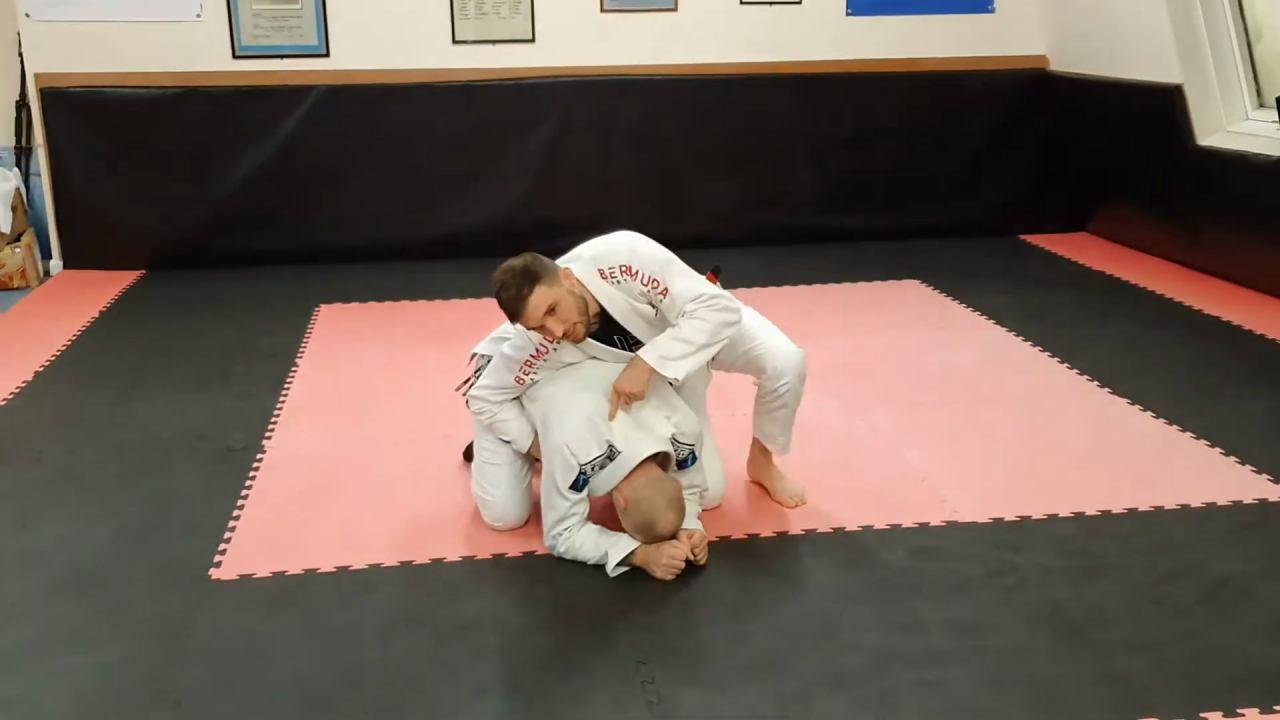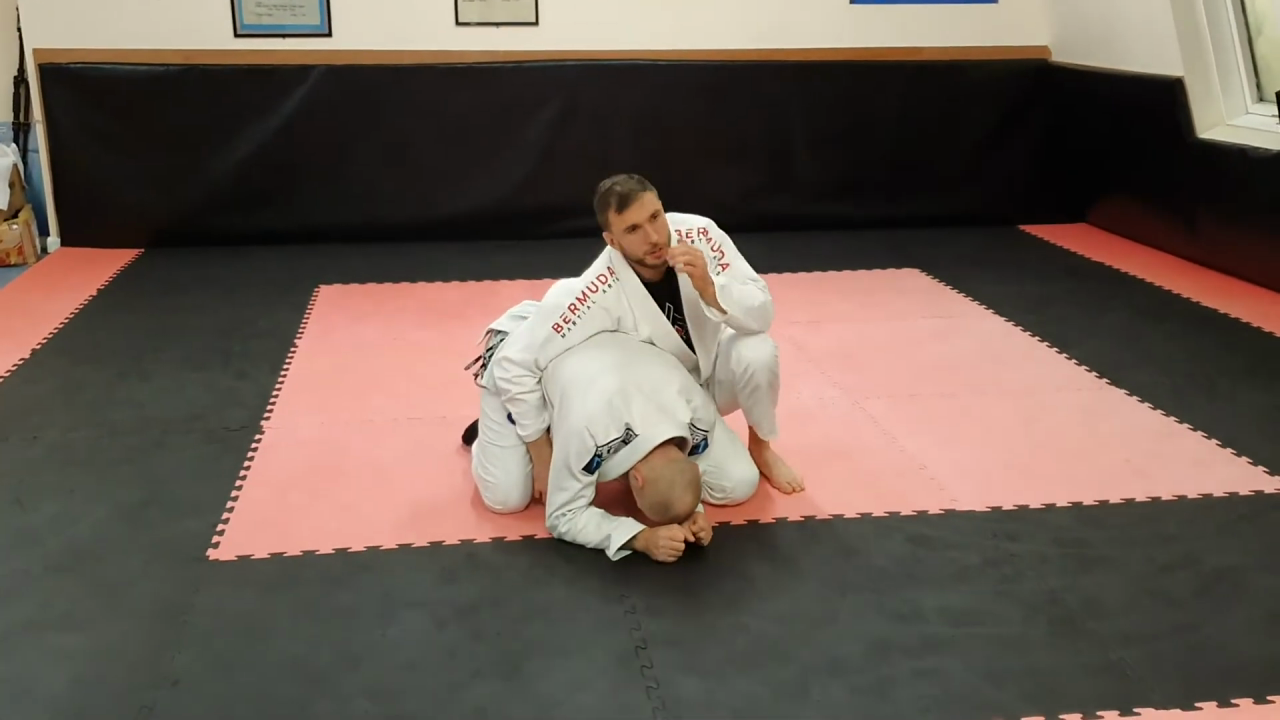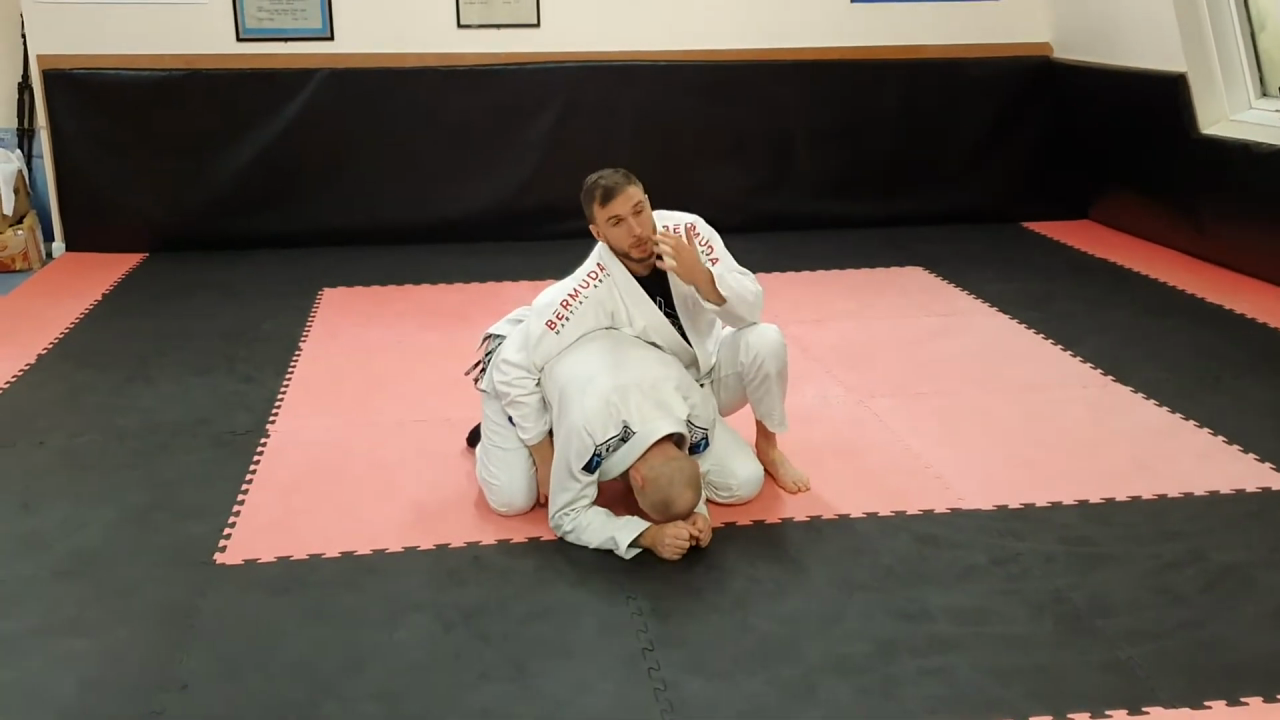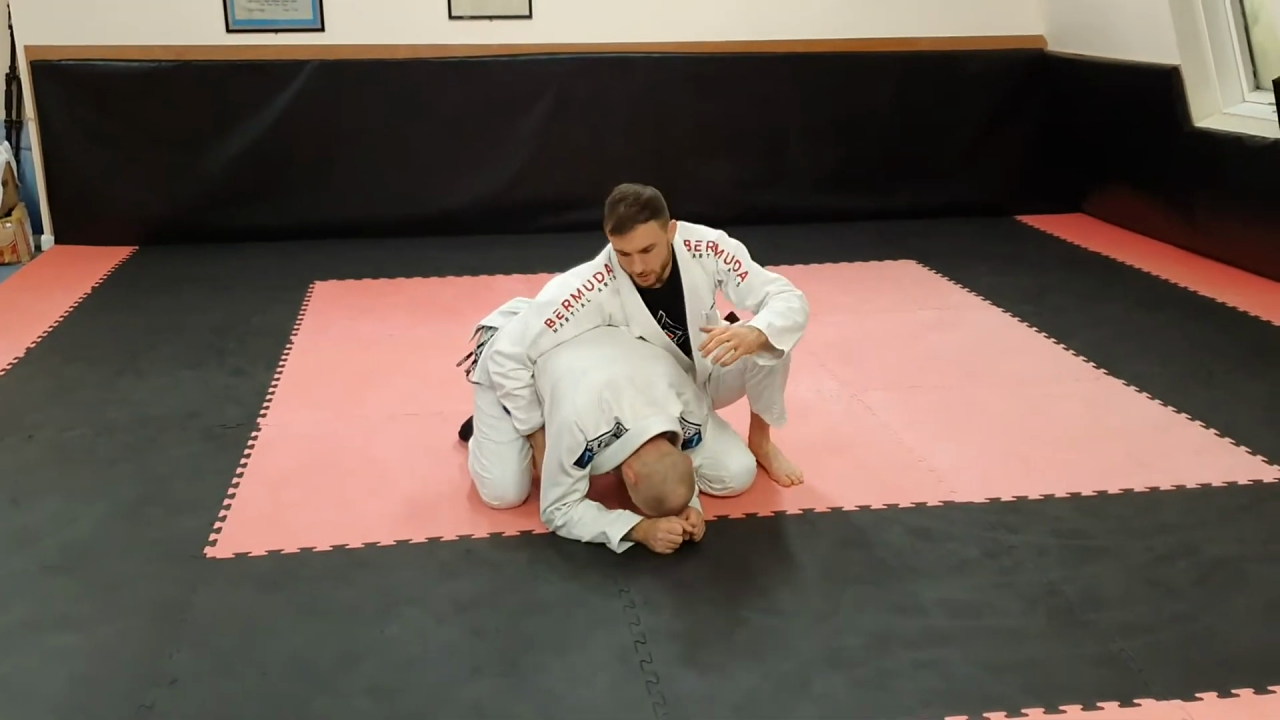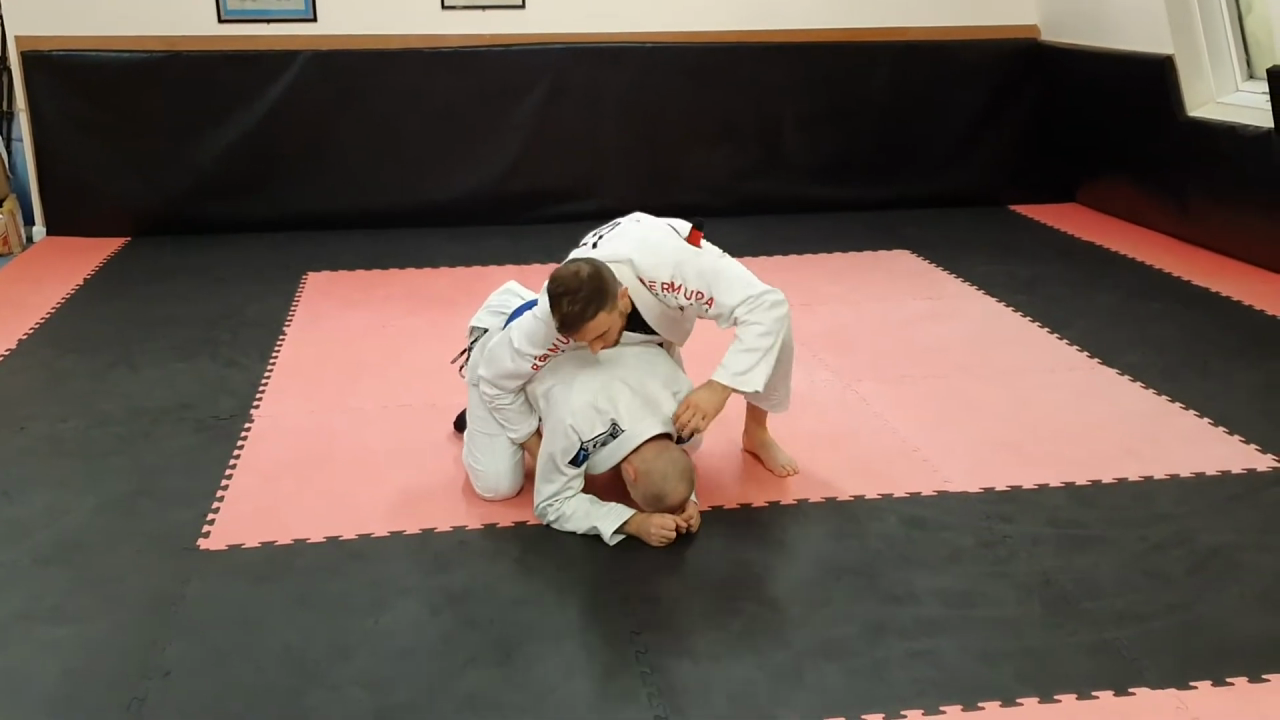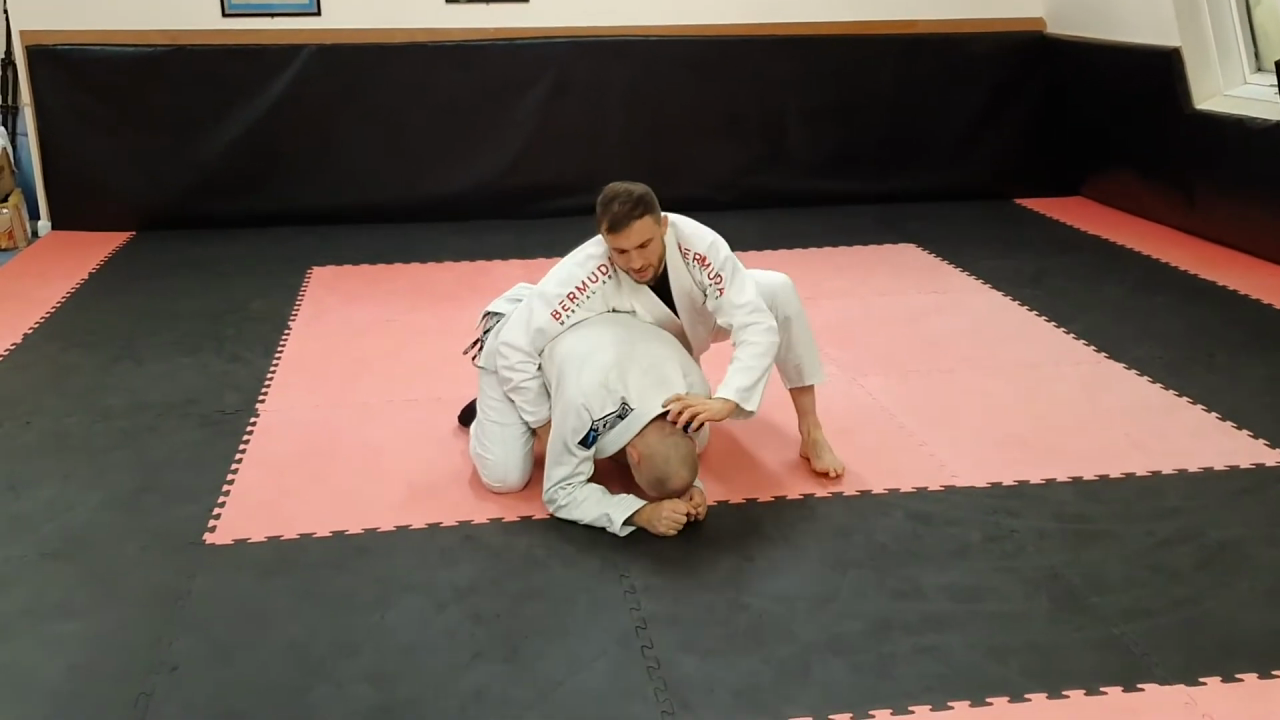
dt=0.7s
person 1, frame 1
left shoulder: (624, 257)
right shoulder: (538, 344)
left elbow: (718, 310)
right elbow: (485, 399)
left wrist: (646, 363)
left hip: (706, 324)
right hip: (655, 377)
left knee: (785, 363)
right knee: (706, 491)
left ankle: (762, 461)
person 1, frame 2
left shoulder: (698, 234)
right shoulder: (596, 293)
left elbow: (761, 310)
right elbow: (513, 366)
left wrist: (707, 287)
right wrist: (543, 457)
left hip: (713, 364)
left knee: (758, 353)
left ankle: (760, 447)
person 1, frame 3
left shoulder: (686, 231)
right shoulder: (589, 291)
left elbow: (749, 300)
right elbow: (513, 369)
left wrist: (701, 275)
right wrist: (546, 461)
left hip: (712, 368)
left knee: (764, 340)
right knee: (736, 485)
left ankle: (767, 445)
person 1, frame 4
left shoulder: (706, 247)
right shoulder: (589, 288)
left elbow: (789, 299)
right elbow: (505, 357)
left wrist: (752, 335)
right wrist: (541, 446)
left hip: (706, 369)
left knee: (770, 345)
left ankle: (760, 440)
person 1, frame 5
left shoulder: (666, 263)
right shoulder: (550, 323)
left elbow: (767, 303)
right elbow: (495, 382)
left wrist: (720, 387)
right wrist: (540, 455)
right hip: (641, 326)
left knee: (768, 319)
left ankle: (756, 432)
person 1, frame 6
left shoulder: (697, 244)
right shoulder: (583, 272)
left elbow: (758, 326)
right elbow: (513, 350)
left wrist: (725, 402)
right wrist: (550, 434)
left hip: (698, 317)
left knee: (777, 289)
left ankle: (810, 431)
person 2, frame 1
left shoulder: (684, 428)
right shoulder: (570, 449)
left elbow: (688, 487)
right elbow: (562, 534)
left wrist: (690, 530)
right wrist: (640, 554)
right knee: (503, 516)
person 2, frame 2
left shoulder: (699, 416)
right shoulder: (587, 428)
left elbow: (679, 470)
right elbow: (563, 517)
left wrist: (691, 516)
right wrist: (642, 538)
right knee: (504, 498)
right ankle: (488, 434)
person 2, frame 3
left shoulder: (698, 410)
right shoulder: (586, 426)
left elbow: (689, 469)
right elbow: (566, 516)
left wrist: (696, 512)
right wrist: (648, 536)
right knee: (511, 500)
right ankle: (495, 434)
person 2, frame 4
left shoulder: (691, 406)
right shoulder: (578, 420)
left elbow: (683, 462)
right elbow: (559, 510)
left wrist: (689, 507)
right wrist: (640, 529)
right knee: (503, 494)
right ankle: (484, 427)
person 2, frame 5
left shoulder: (683, 399)
right shoulder: (574, 421)
left elbow: (671, 463)
right elbow: (552, 504)
left wrist: (685, 500)
right wrist: (634, 523)
right knee: (496, 486)
right ankle: (478, 416)
person 2, frame 6
left shoulder: (693, 387)
right shoulder: (584, 398)
left elbow: (686, 450)
right elbow: (561, 492)
left wrist: (690, 487)
right wrist: (642, 513)
right knee: (504, 478)
right ankle: (486, 413)
